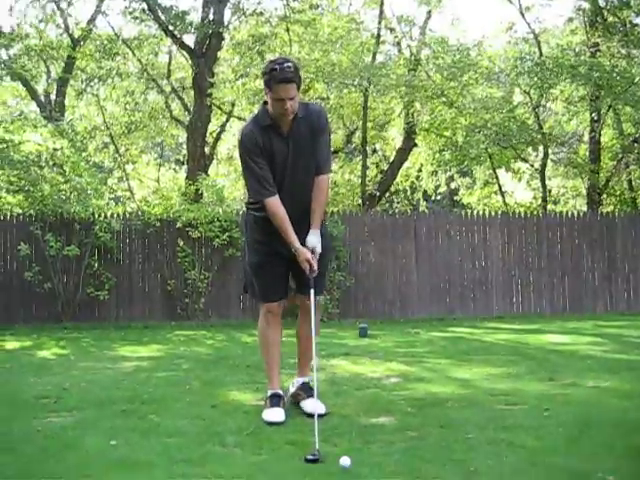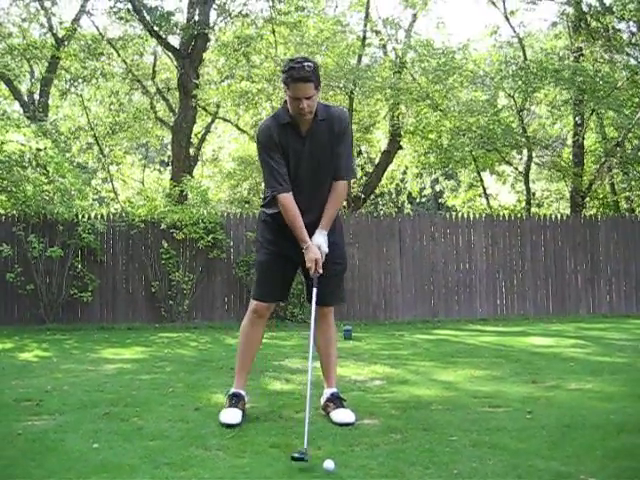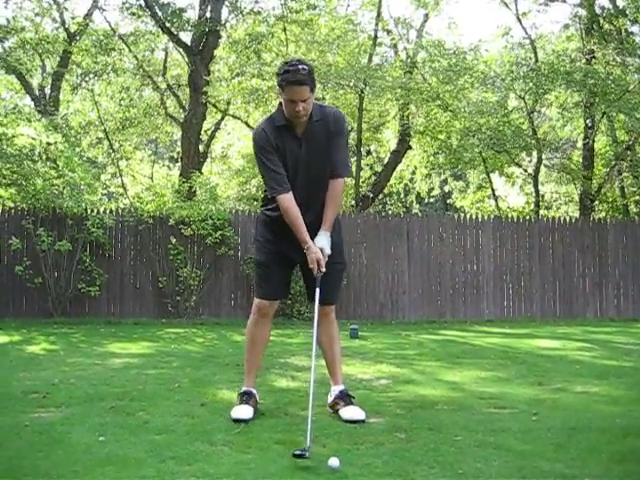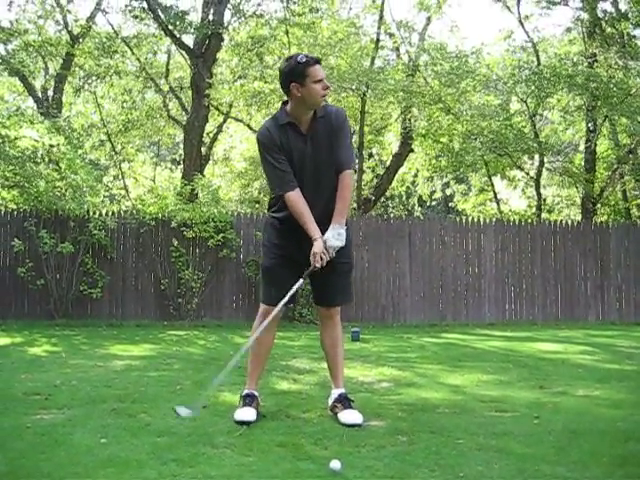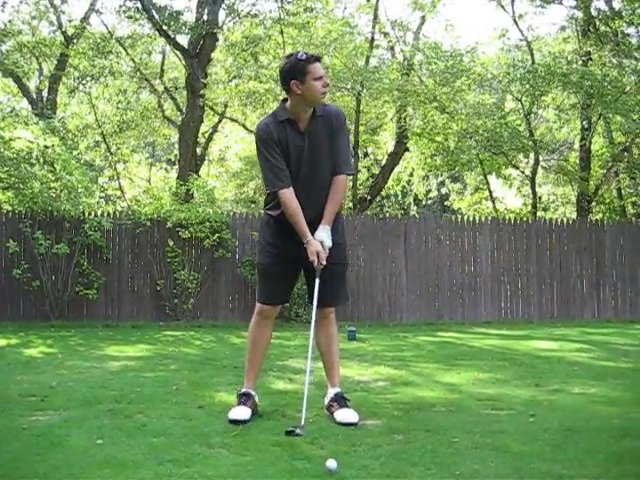
dt=1s
person 1, frame 1
left shoulder: (316, 117)
right shoulder: (251, 135)
left elbow: (322, 176)
right elbow: (268, 196)
left wrist: (313, 233)
right wrist: (295, 247)
left hip: (309, 224)
right hip: (266, 229)
left knee: (311, 302)
right knee: (271, 308)
left ankle: (302, 382)
right ankle: (273, 393)
person 1, frame 2
left shoulder: (338, 121)
right shoulder: (269, 131)
left elbow: (341, 181)
right elbow: (282, 193)
left wrist: (321, 234)
right wrist: (305, 244)
left hip: (324, 229)
right hip: (278, 230)
left knee: (325, 311)
right knee: (260, 308)
left ankle: (331, 393)
right ankle: (237, 392)
person 1, frame 3
left shoulder: (333, 121)
right shoulder: (265, 134)
left elbow: (338, 179)
right elbow: (282, 194)
left wrist: (323, 235)
right wrist: (307, 245)
left hip: (323, 228)
right hip: (276, 229)
left knee: (326, 309)
right knee: (263, 307)
left ankle: (338, 391)
right ankle: (248, 391)
person 1, frame 4
left shoulder: (335, 119)
right shoulder: (270, 134)
left elbow: (346, 173)
right elbow: (289, 192)
left wrist: (335, 229)
right wrist: (314, 238)
left hip: (332, 232)
right hip: (285, 232)
left knee: (331, 312)
right knee: (269, 310)
left ankle: (338, 394)
right ankle: (250, 393)
person 1, frame 5
left shoulder: (334, 119)
right shoulder: (268, 130)
left elbow: (340, 176)
right elbow: (283, 190)
left wrist: (323, 230)
right wrist: (307, 239)
left hip: (327, 230)
right hip: (281, 232)
left knee: (327, 311)
right knee: (265, 310)
left ankle: (334, 393)
right ankle: (248, 393)
